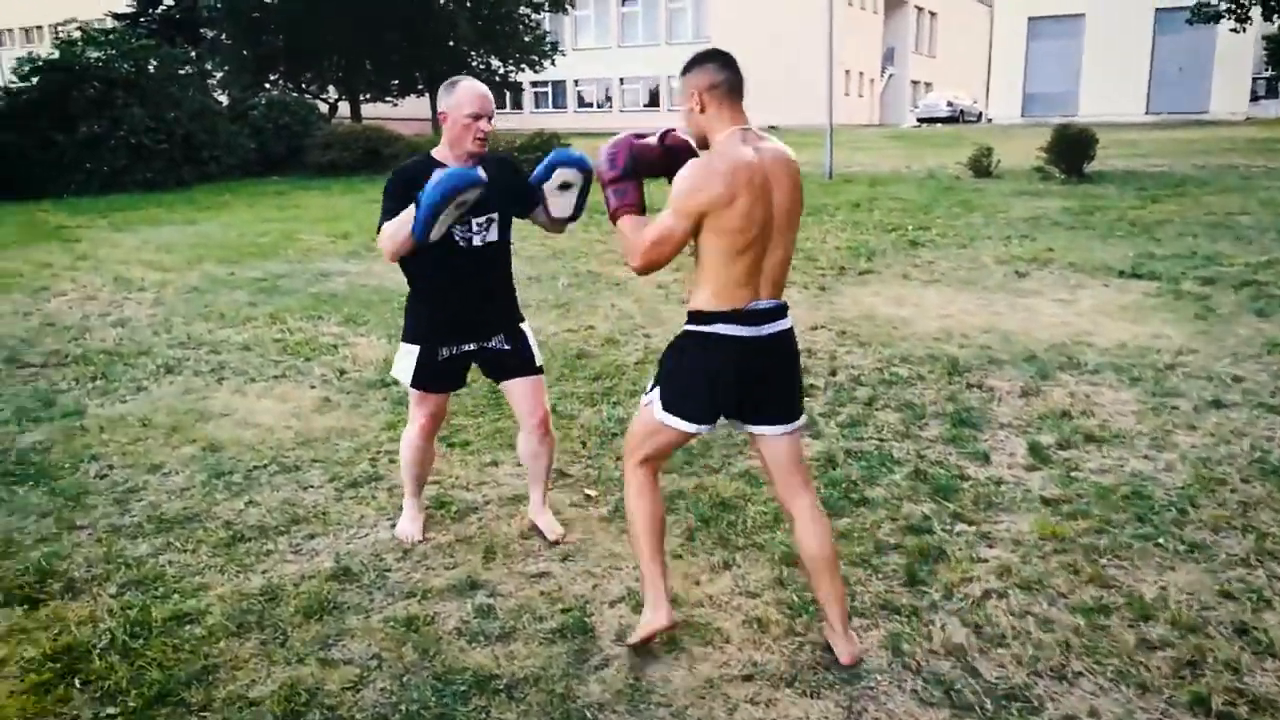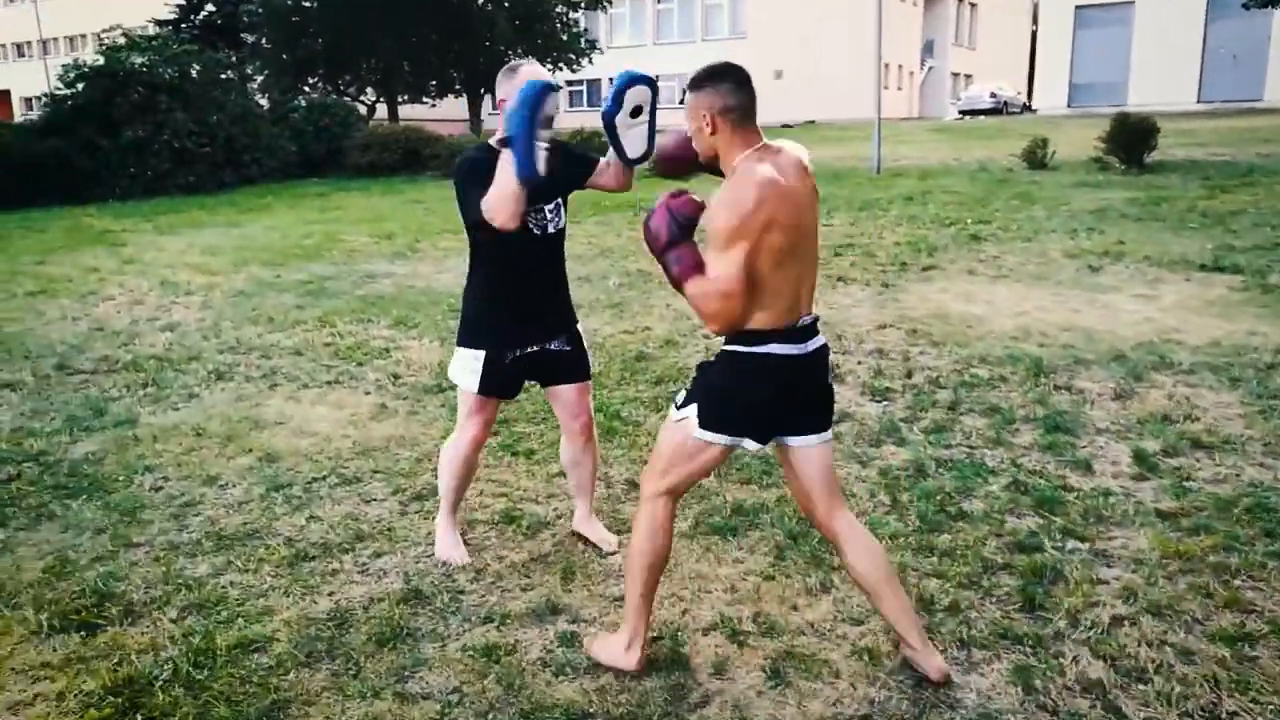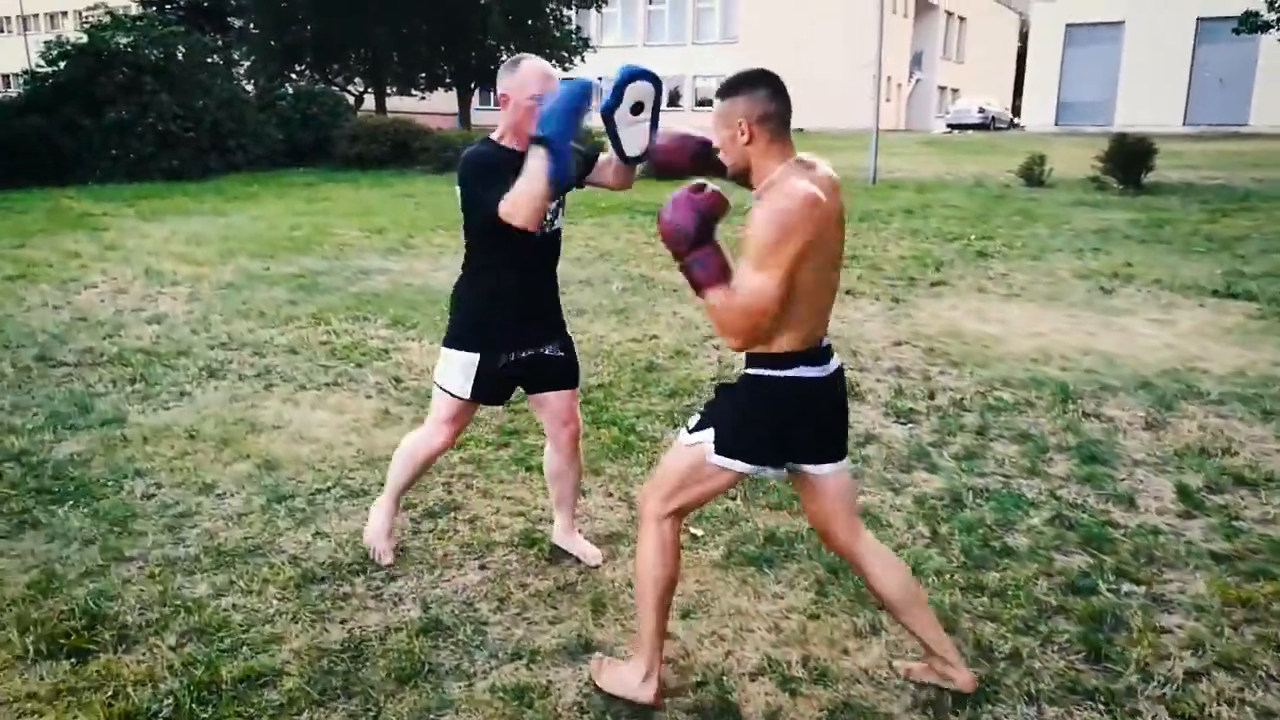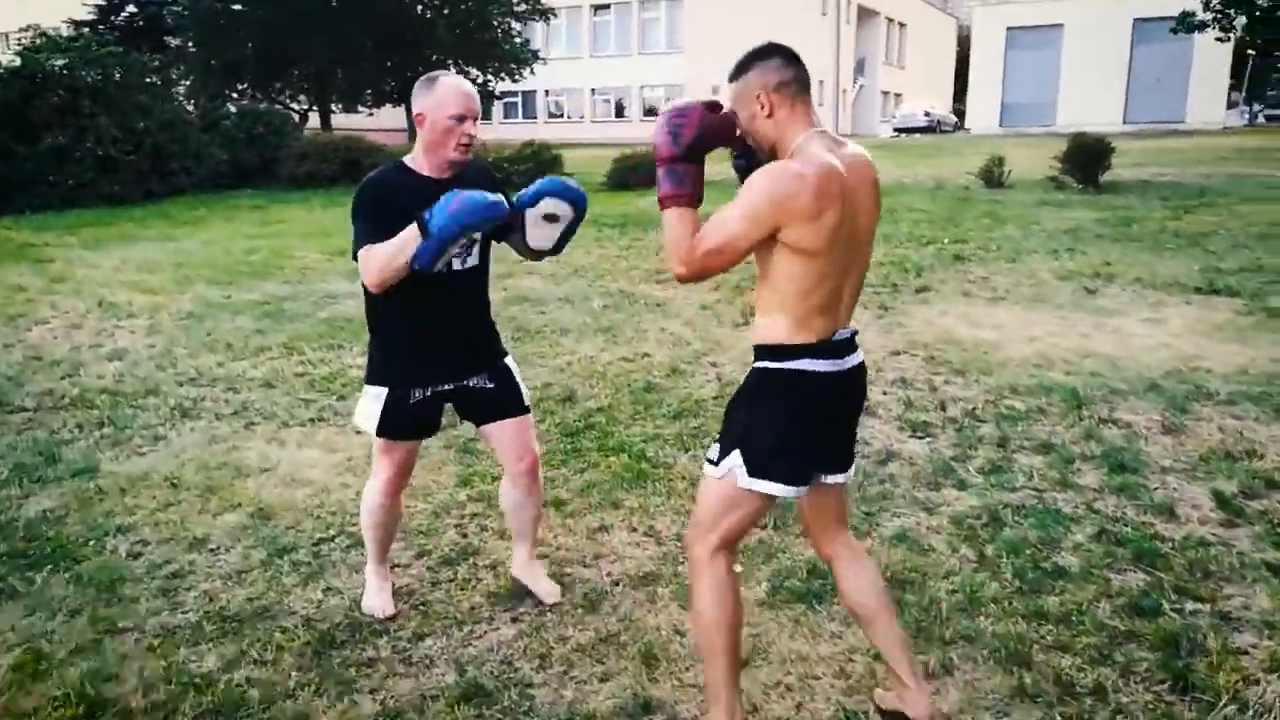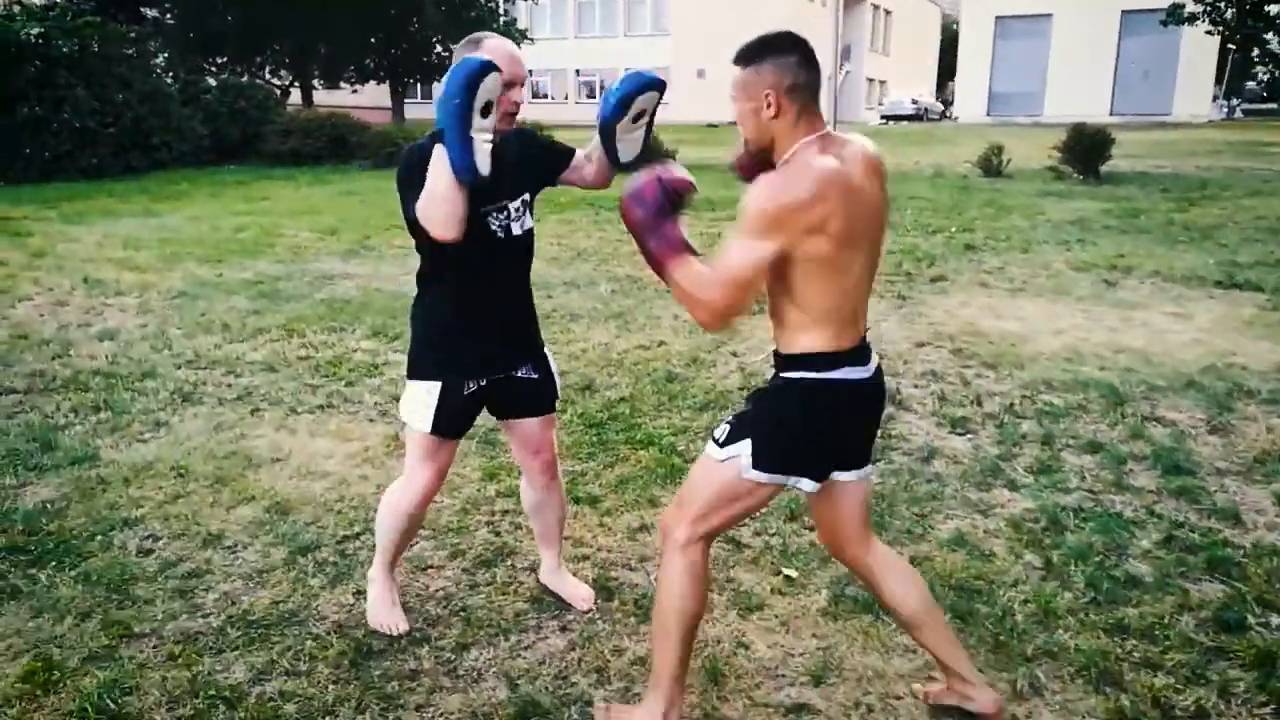
dt=0.4s
person 1, frame 1
left shoulder: (705, 172)
right shoulder: (785, 160)
left elbow: (642, 258)
left wrist: (620, 186)
left hip: (712, 345)
right hip: (774, 339)
left knee: (639, 461)
right knee: (796, 490)
left ankle: (655, 603)
right ankle: (841, 636)
person 1, frame 2
left shoulder: (738, 200)
right shoulder: (793, 161)
left elbow: (720, 316)
left wrist: (673, 248)
left hip: (748, 363)
right hip: (804, 356)
left knee: (658, 488)
right knee: (828, 508)
left ankle: (630, 639)
right ankle: (919, 646)
person 1, frame 3
left shoulder: (780, 212)
right shoulder: (815, 174)
left elbow: (741, 332)
left wrist: (695, 248)
right wrist: (701, 165)
left hip: (771, 390)
right hip: (818, 382)
left knee: (659, 505)
right knee: (845, 533)
left ankle: (643, 670)
right ankle: (947, 660)
person 1, frame 4
left shoulder: (785, 180)
right shoulder: (857, 164)
left elbow: (687, 263)
left wrist: (676, 166)
right wrist: (746, 159)
left hip: (788, 384)
right hip: (840, 371)
left knee: (708, 546)
right knee: (830, 535)
person 1, frame 5
left shoulder: (783, 192)
right shoulder: (862, 157)
left elbow: (713, 307)
left wrist: (653, 227)
right wrist: (759, 166)
left hip: (807, 393)
right hip: (853, 381)
left knee: (683, 530)
right knee: (852, 541)
person 2, frame 1
left shoulder: (504, 170)
right shoulder: (409, 178)
left elbow: (550, 222)
right elbow: (390, 246)
right wrist: (428, 206)
left hip: (500, 320)
right hip: (435, 326)
left knee: (537, 415)
right knee: (425, 420)
left ankle: (538, 504)
right ankle: (412, 505)
person 2, frame 2
left shoulder: (558, 155)
right shoulder: (476, 163)
left elbow: (616, 178)
right elbow: (505, 217)
right wrist: (516, 143)
left hip: (554, 318)
right hip: (493, 324)
left knee: (579, 421)
right knee: (473, 431)
left ankle: (585, 515)
right ankle: (446, 522)
person 2, frame 3
left shoulder: (552, 149)
right shoulder: (479, 163)
left elbow: (619, 176)
right elbow: (526, 215)
left wrist: (632, 131)
right wrist: (548, 142)
left hip: (542, 323)
right hip: (482, 327)
left knee: (567, 428)
right knee: (441, 432)
left ankle: (564, 527)
right ankle: (385, 507)
person 2, frame 4
left shoulder: (480, 179)
right shoulder: (379, 191)
left elbow: (523, 240)
right elbow: (373, 275)
left wrist: (541, 223)
right wrist: (431, 227)
left hip: (479, 352)
right hip: (404, 362)
left knee: (524, 459)
right knee: (389, 473)
left ankle: (525, 560)
right ankle: (376, 571)
person 2, frame 5
left shoulder: (523, 145)
right shoulder: (425, 159)
left elbow: (593, 173)
right elbow: (444, 228)
left wrist: (617, 130)
right wrist: (453, 136)
left hip: (516, 338)
right hip: (447, 347)
left knee: (541, 459)
right knee: (423, 476)
left ankle: (552, 566)
right ankle: (381, 576)
